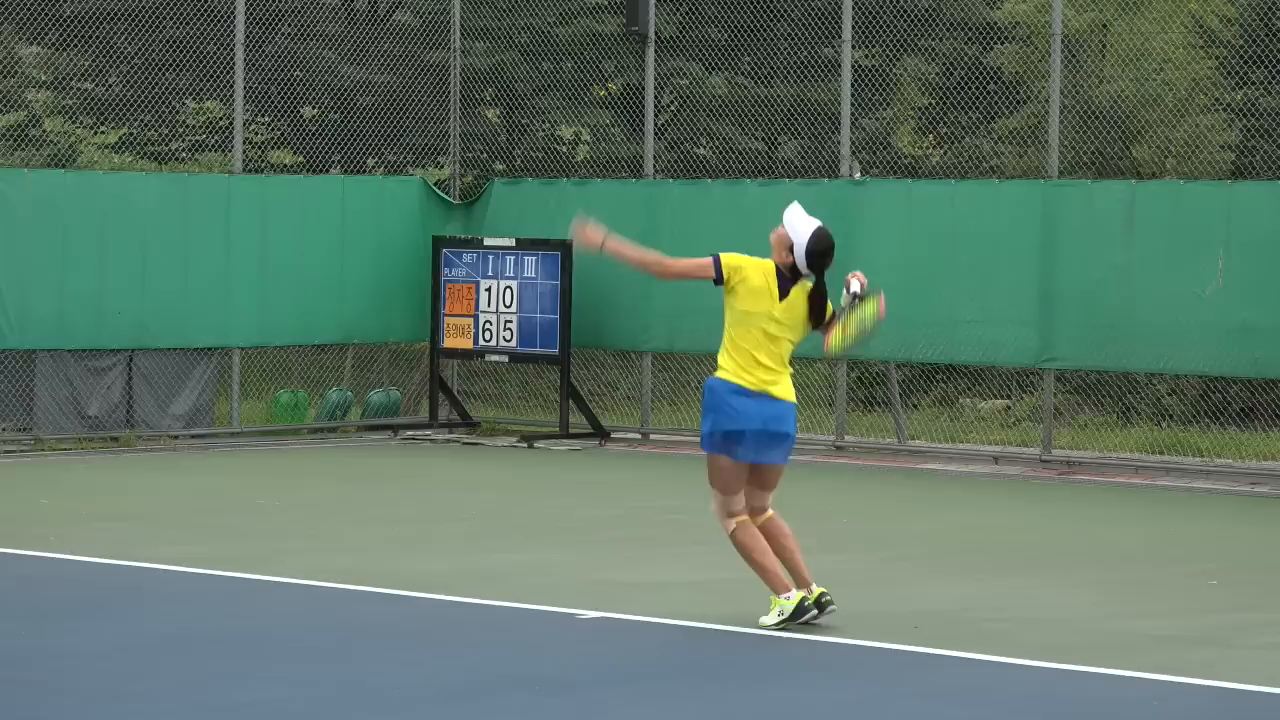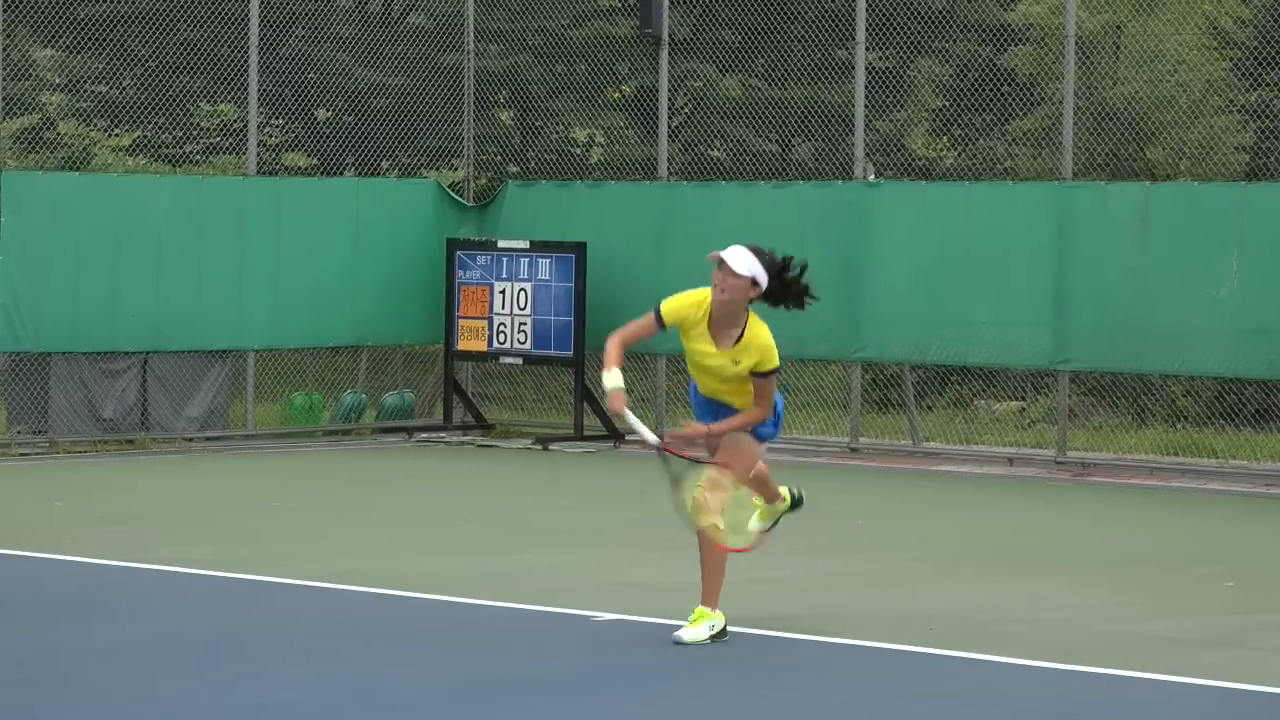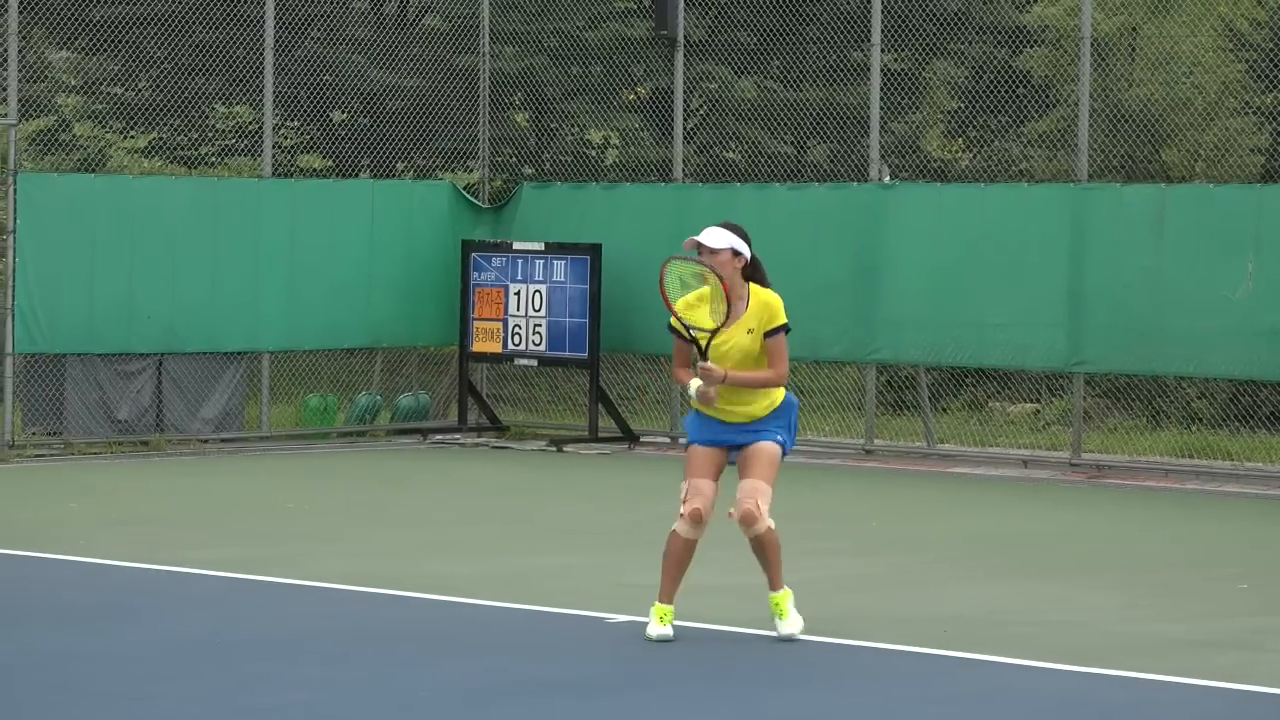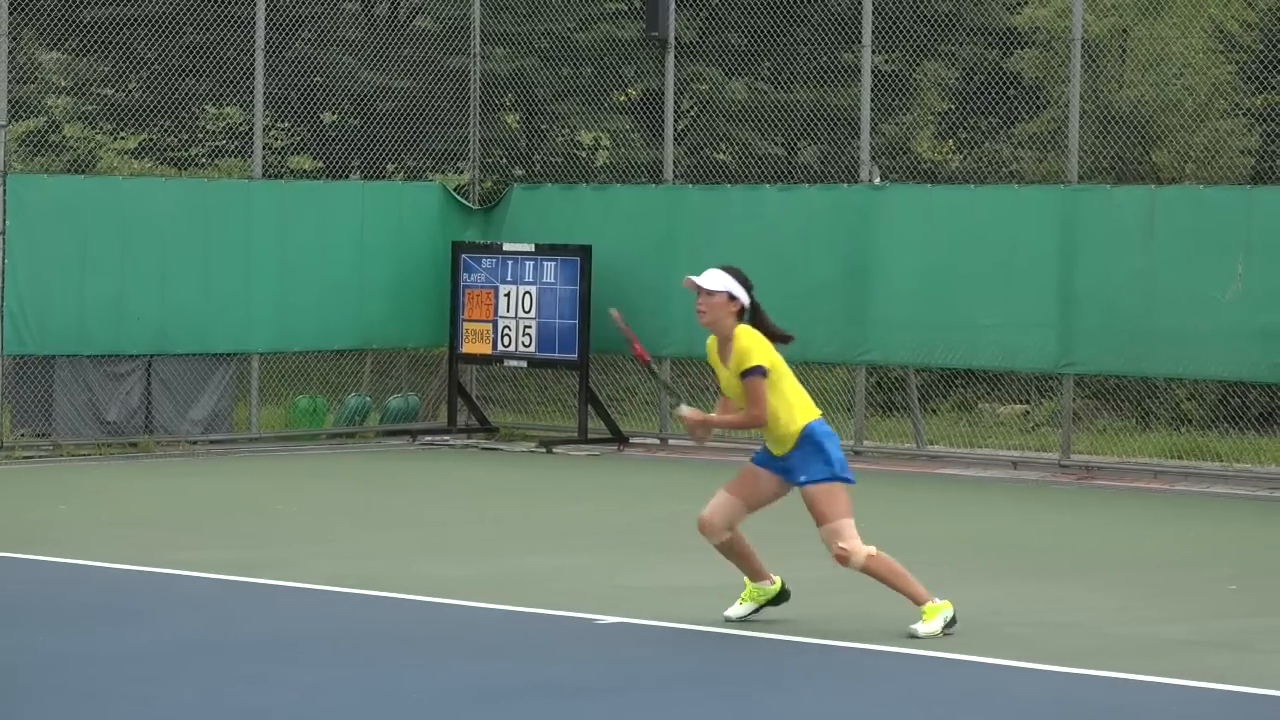
dt=0.5s
person 1, frame 1
left shoulder: (742, 269)
right shoulder: (810, 297)
left elbow: (667, 269)
left wrist: (605, 242)
right wrist: (854, 295)
left hip: (733, 403)
right hip: (779, 412)
left knee: (732, 515)
right knee: (760, 510)
left ankle: (788, 597)
right ankle: (810, 591)
person 1, frame 2
left shoulder: (761, 342)
right shoulder: (689, 305)
left elbow: (757, 412)
right elbow: (617, 340)
left wrist: (706, 431)
right wrist: (613, 384)
left hip: (746, 417)
right hip: (708, 400)
right knee: (736, 468)
left ankle: (710, 614)
right ankle: (779, 499)
person 1, frame 3
left shoulder: (768, 303)
right shoulder: (689, 308)
left elbow: (779, 372)
right elbow: (680, 369)
left wrist: (726, 377)
right wrist: (698, 388)
left hip: (766, 419)
right hip: (711, 420)
left knee: (751, 512)
right knee: (692, 513)
left ankle: (781, 595)
right ankle: (662, 611)
person 1, frame 4
left shoulder: (748, 346)
right shoulder: (715, 347)
left elbow: (756, 415)
right elbow: (729, 400)
left wrist: (704, 419)
right wrist: (706, 420)
left hip: (809, 445)
right hip: (778, 450)
left knee: (846, 549)
right knee: (711, 522)
left ankle: (935, 606)
right ankle: (765, 586)
